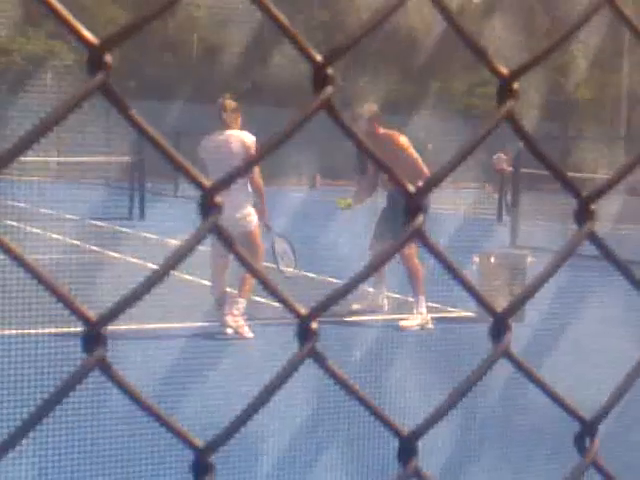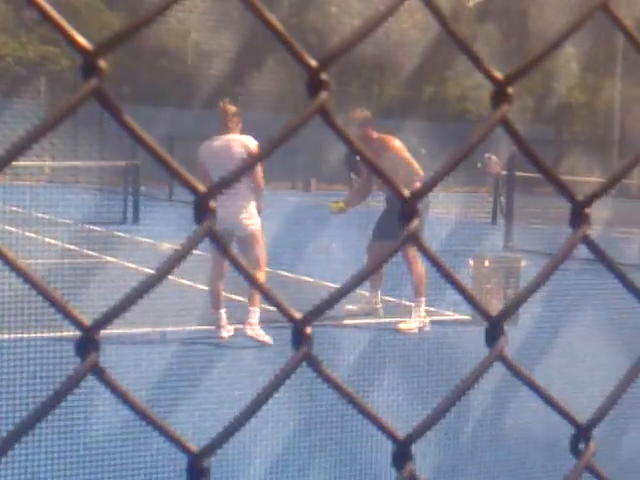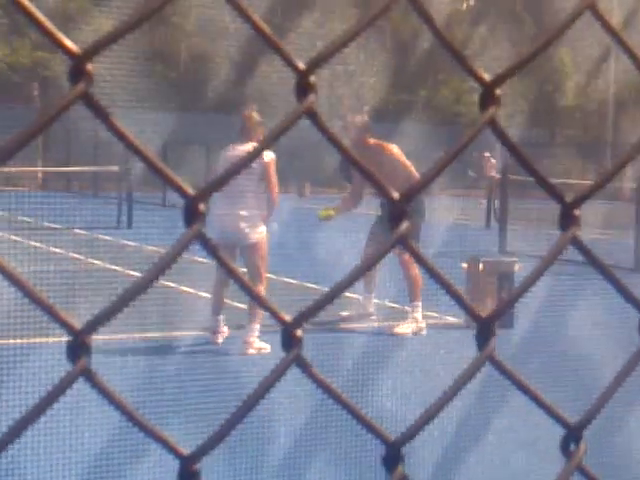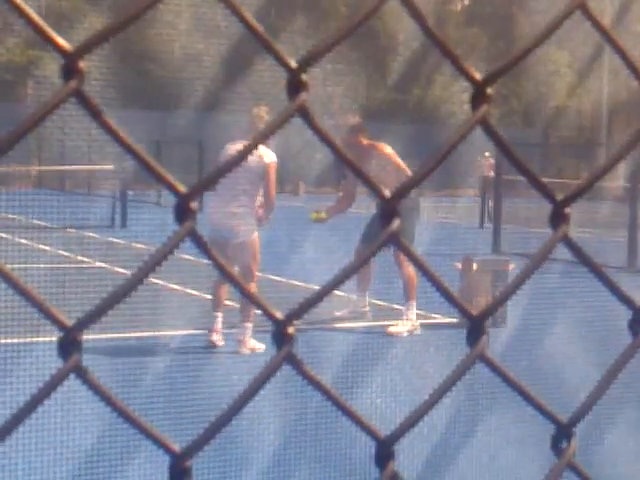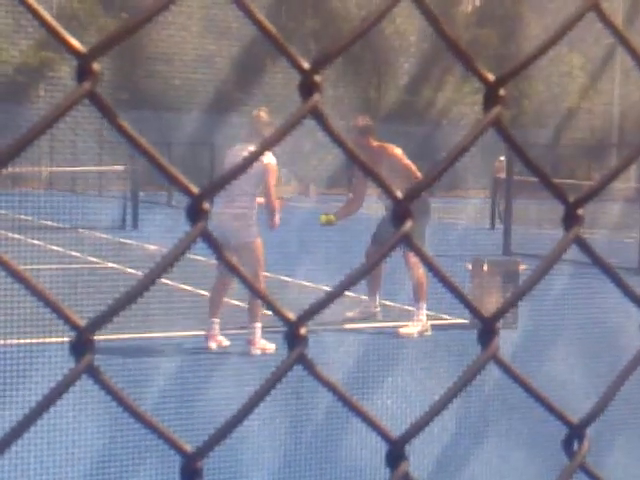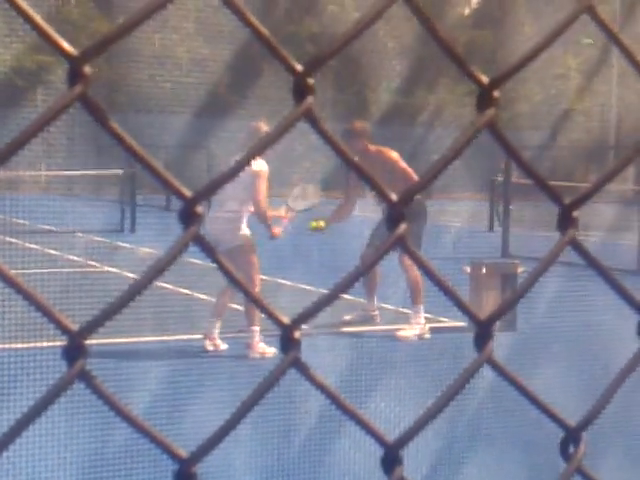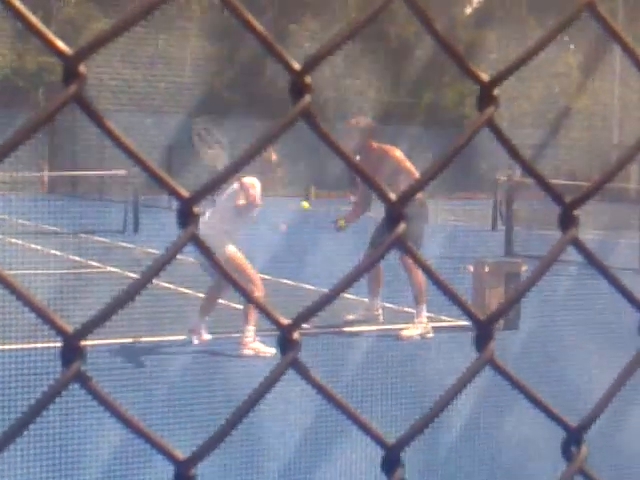
dt=0.4s
person 1, frame 1
left shoulder: (206, 143)
right shoulder: (246, 139)
left elbow: (205, 179)
right elbow: (255, 179)
right wrist: (261, 206)
left hip: (215, 208)
right hip: (240, 208)
left knee: (219, 267)
right knee: (256, 260)
left ankle: (225, 316)
right ankle: (236, 312)
person 1, frame 2
left shoulder: (205, 148)
right shoulder: (248, 142)
left elbow: (204, 186)
right elbow: (258, 183)
right wrist: (256, 204)
left hip: (218, 212)
right hip: (243, 210)
left knee: (217, 269)
right knee: (258, 267)
left ankle: (222, 324)
right ankle: (252, 322)
person 1, frame 3
left shoulder: (226, 153)
right shoulder: (265, 154)
left elbow: (218, 189)
right elbow: (272, 195)
right wrist: (267, 215)
left hip: (221, 218)
right hip: (249, 221)
left knee: (222, 276)
right knee: (257, 281)
left ankle: (218, 329)
right ankle: (251, 339)
person 1, frame 4
left shoulder: (229, 148)
right shoulder: (267, 156)
left elbow: (220, 185)
right elbow: (269, 198)
right wrist: (264, 215)
left hip: (216, 214)
right hip: (241, 219)
left knee: (223, 274)
right knee: (249, 278)
left ankle: (216, 329)
right ankle: (246, 339)
person 1, frame 5
left shoulder: (233, 152)
right shoulder: (267, 159)
right elbow: (270, 199)
right wrist: (274, 217)
left hip: (220, 217)
right hip: (242, 221)
left knee: (223, 277)
right knee: (256, 280)
left ankle: (213, 333)
right ankle: (256, 339)
person 1, frame 6
right shoulder: (259, 166)
right elbow: (259, 205)
left wrist: (273, 213)
right wrist: (271, 227)
left hip: (213, 224)
right hip: (232, 228)
left knee: (233, 282)
right knee: (252, 283)
left ankle: (213, 336)
right ankle: (255, 343)
person 1, frame 7
left shoulder: (245, 182)
right shoulder: (252, 183)
right elbow: (241, 205)
left hip: (205, 237)
right hip: (217, 240)
left knee: (221, 284)
right knee: (255, 288)
left ankle: (198, 330)
right ankle: (249, 341)
person 2, frame 1
left shoulder: (396, 140)
right shoulder: (370, 147)
left elbow: (423, 174)
right elbow: (370, 185)
right wrist: (353, 200)
right hip: (395, 198)
left knee: (407, 252)
right knee: (376, 247)
left ankle: (421, 312)
right ankle: (378, 299)
person 2, frame 2
left shoulder: (389, 144)
right shoulder: (365, 152)
left elbow: (418, 174)
right elbow: (364, 189)
right wrist: (345, 204)
right hip: (393, 202)
left knee: (410, 253)
right knee: (374, 250)
left ankle: (420, 314)
right ankle: (374, 302)
person 2, frame 3
left shoulder: (386, 150)
right shoulder: (359, 159)
left elbow: (415, 179)
right elbow: (354, 197)
right wrist: (333, 211)
left hip: (408, 206)
right hip: (389, 207)
left knee: (405, 257)
right knee: (368, 254)
left ankle: (416, 318)
right ankle: (368, 307)
person 2, frame 4
left shoulder: (380, 150)
right shoulder: (353, 161)
left elbow: (409, 179)
right elbow: (347, 199)
right wrist: (325, 213)
left hip: (403, 205)
left knee: (401, 256)
right knee: (362, 252)
left ankle: (410, 317)
right ankle: (361, 305)
person 2, frame 5
left shoulder: (389, 152)
left elbow: (418, 180)
right elbow: (356, 201)
right wrist: (334, 216)
left hip: (414, 207)
left knee: (411, 257)
right knee: (372, 253)
left ankle: (421, 318)
right ankle: (372, 306)
person 2, frame 6
left shoulder: (386, 156)
left elbow: (415, 183)
right elbow: (348, 205)
right wrist: (326, 222)
left hip: (411, 210)
left knee: (407, 260)
right knee: (367, 256)
left ankle: (419, 321)
right ankle: (371, 309)
person 2, frame 7
left shoulder: (389, 154)
right shoulder: (361, 164)
left elbow: (417, 181)
right elbow: (363, 203)
left wrist: (395, 194)
right wrist: (345, 220)
left hip: (413, 209)
left knee: (407, 259)
left ankle: (422, 321)
right ankle: (374, 309)
